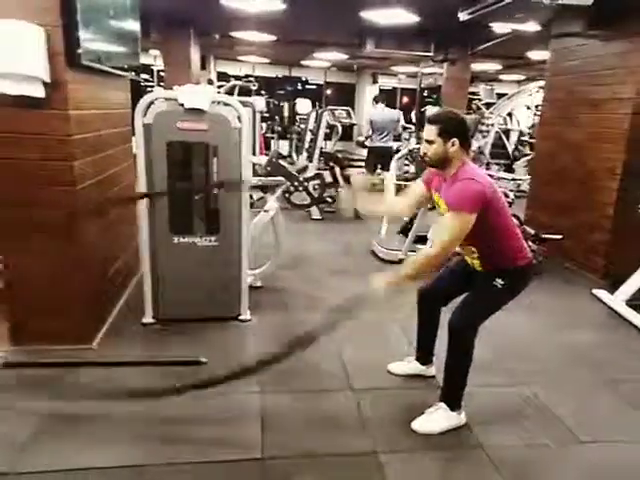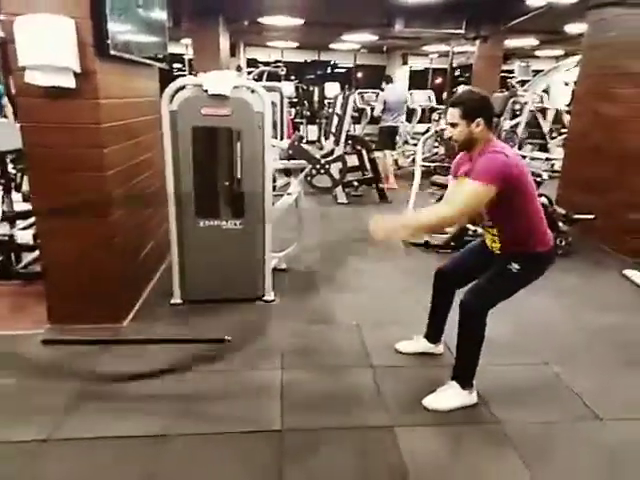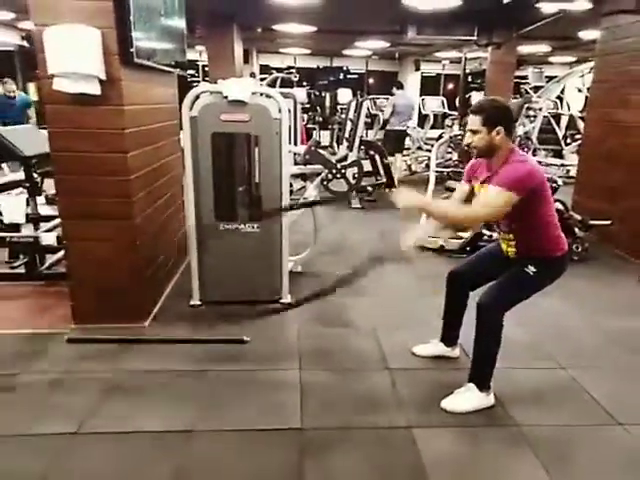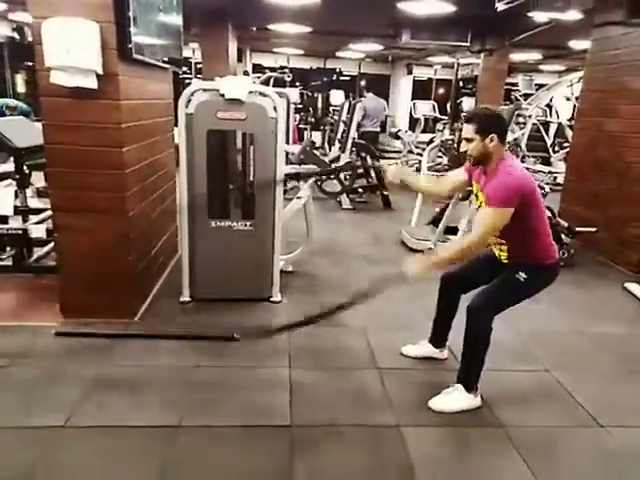
dt=1s
person 1, frame 1
left shoulder: (469, 188)
right shoulder: (436, 174)
left elbow: (441, 249)
right elbow: (403, 205)
left wrist: (394, 278)
right wrist: (365, 200)
left hip: (509, 268)
right hip: (476, 258)
left knee: (462, 324)
right knee: (429, 295)
left ankle: (451, 409)
right ankle: (424, 361)
person 1, frame 2
left shoulder: (497, 163)
right shoulder: (465, 158)
left elbow: (457, 214)
right elbow: (449, 206)
left wrist: (396, 225)
right wrist: (409, 224)
left hip: (530, 252)
right hip: (498, 241)
left knee: (474, 303)
right knee: (445, 276)
left ankle: (463, 387)
right ankle: (432, 340)
person 1, frame 3
left shoulder: (520, 171)
right shoulder: (481, 162)
left elbow: (473, 217)
right elbow: (457, 202)
left wrist: (419, 202)
left hip: (545, 257)
right hip: (511, 245)
left knee: (490, 305)
right knee: (459, 277)
left ankle: (480, 389)
right ankle: (448, 343)
person 1, frame 4
left shoulder: (509, 181)
right shoulder: (478, 165)
left elbow: (477, 239)
right elbow: (443, 188)
left wrist: (426, 262)
right wrist: (405, 177)
left hip: (536, 264)
right hip: (505, 252)
left knee: (479, 309)
right knee: (451, 280)
left ankle: (468, 391)
right ankle: (437, 345)
